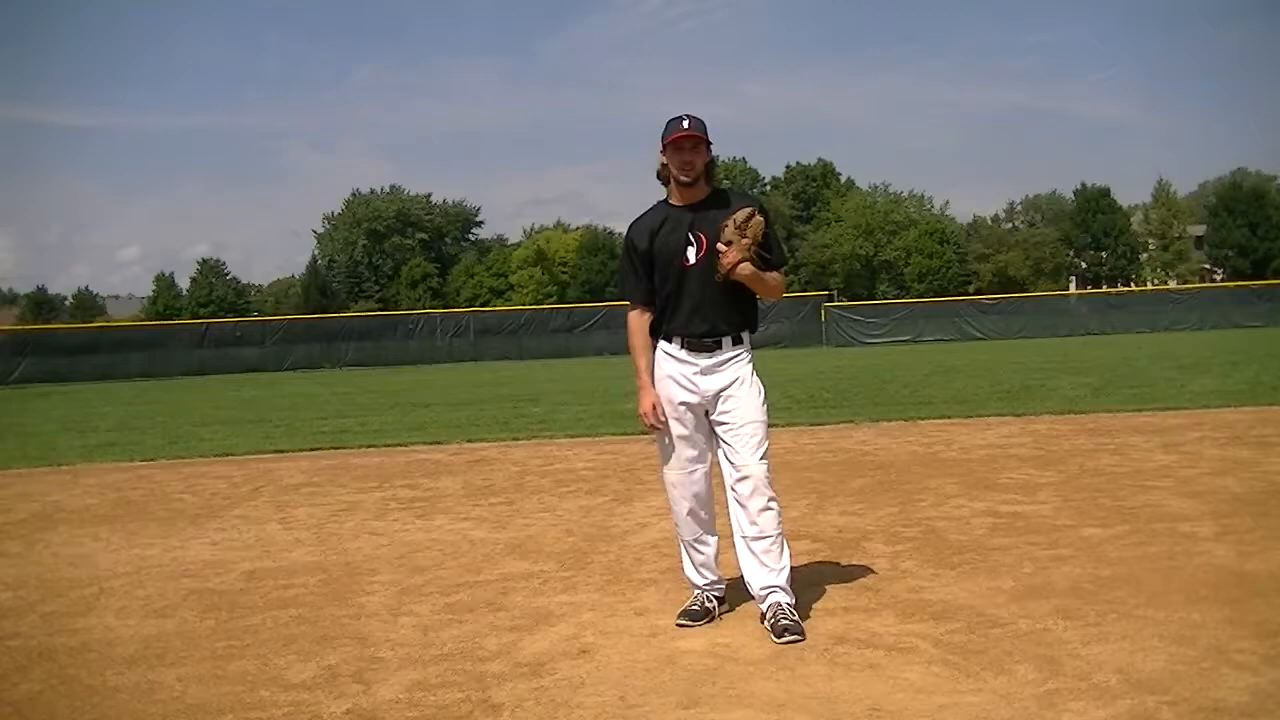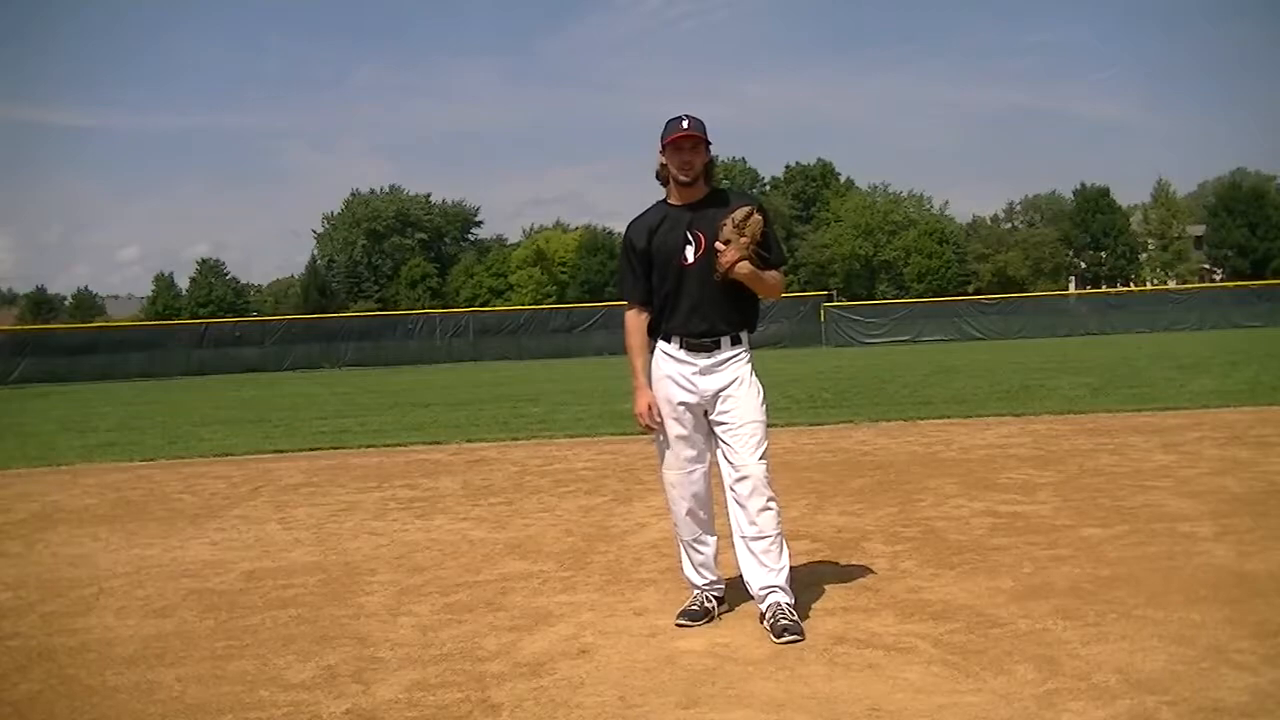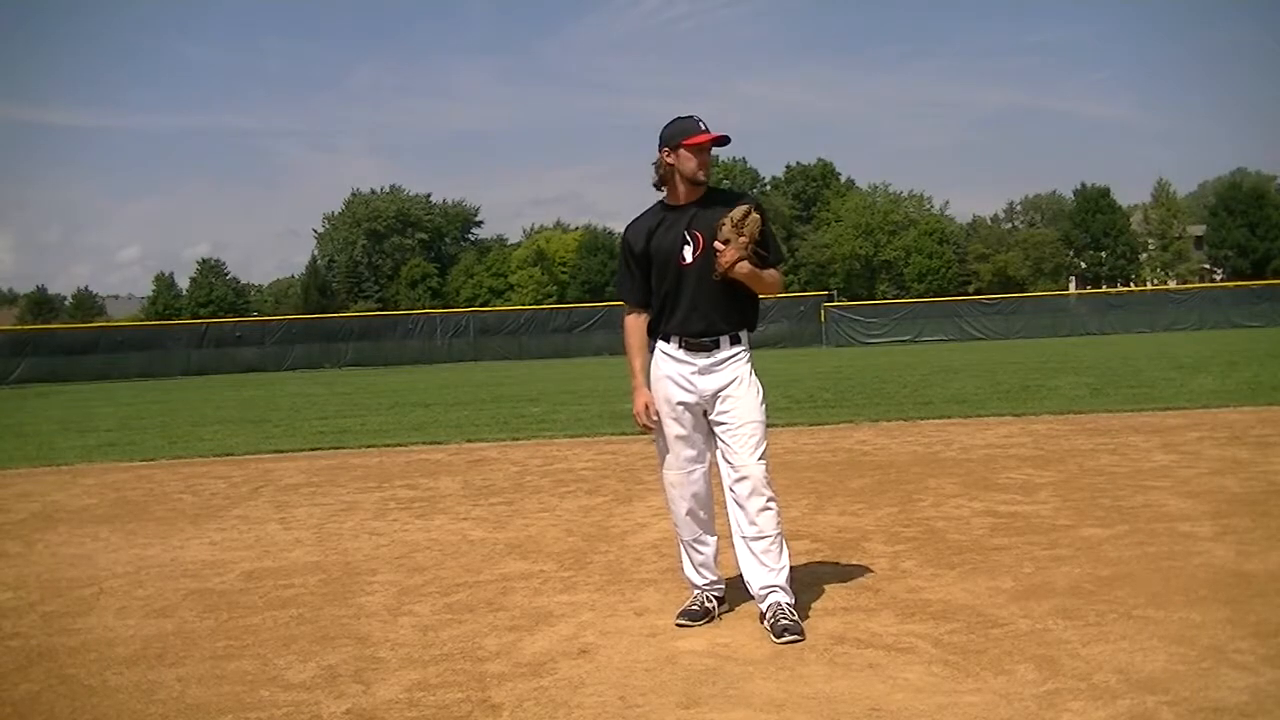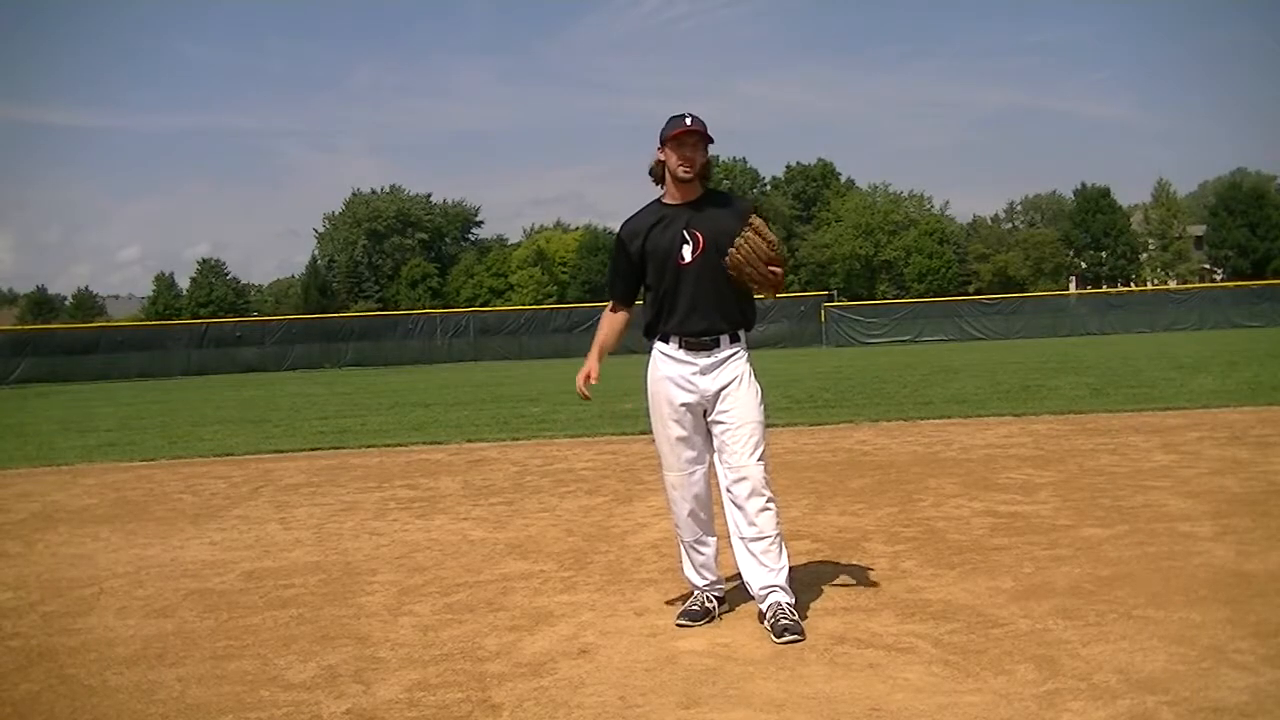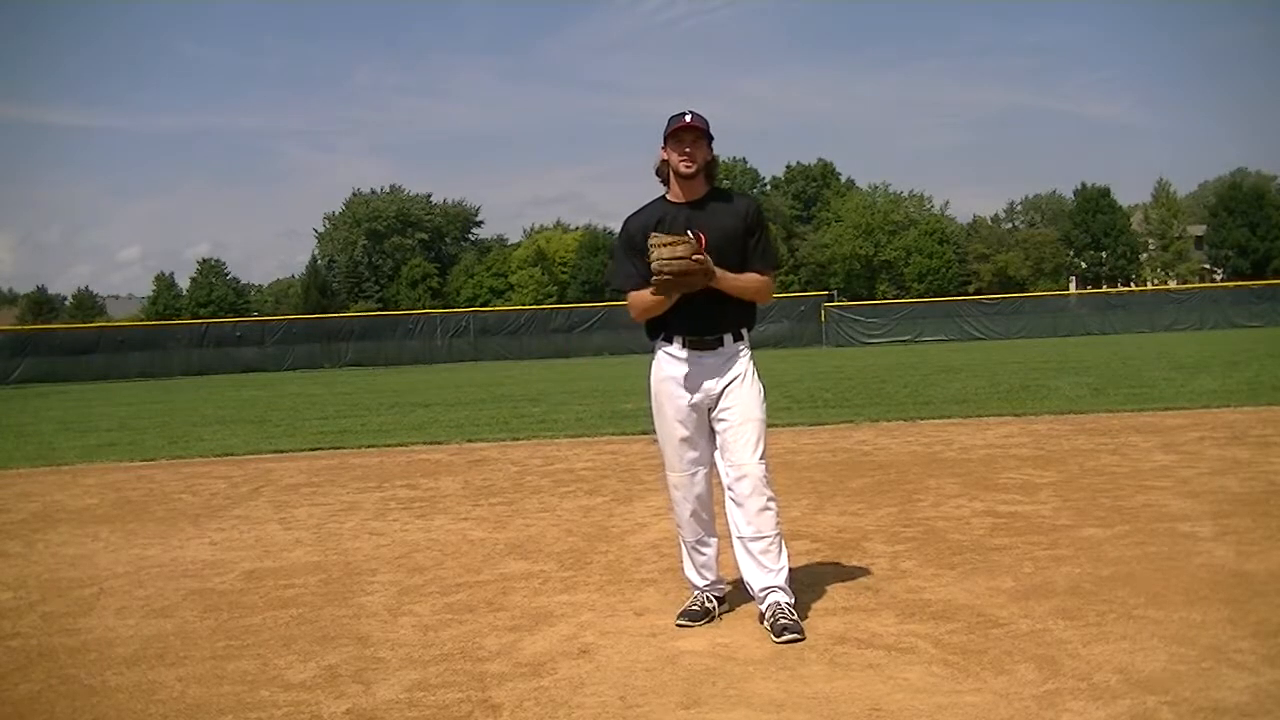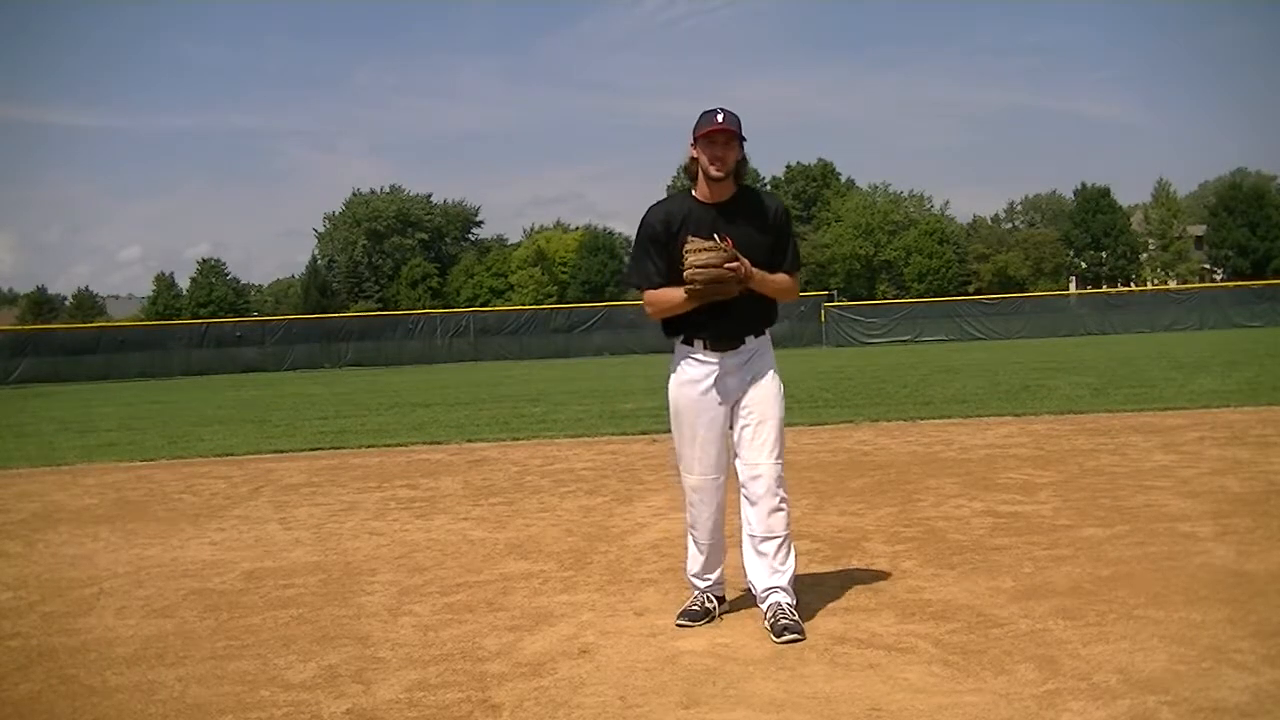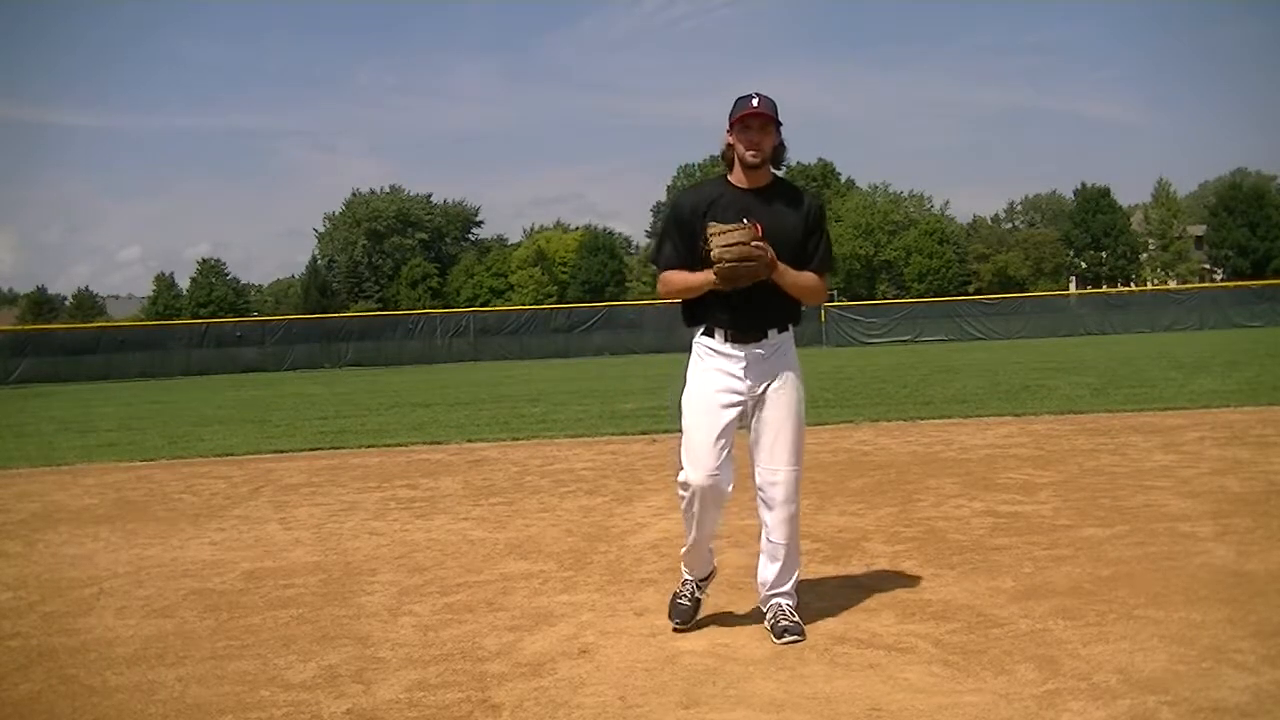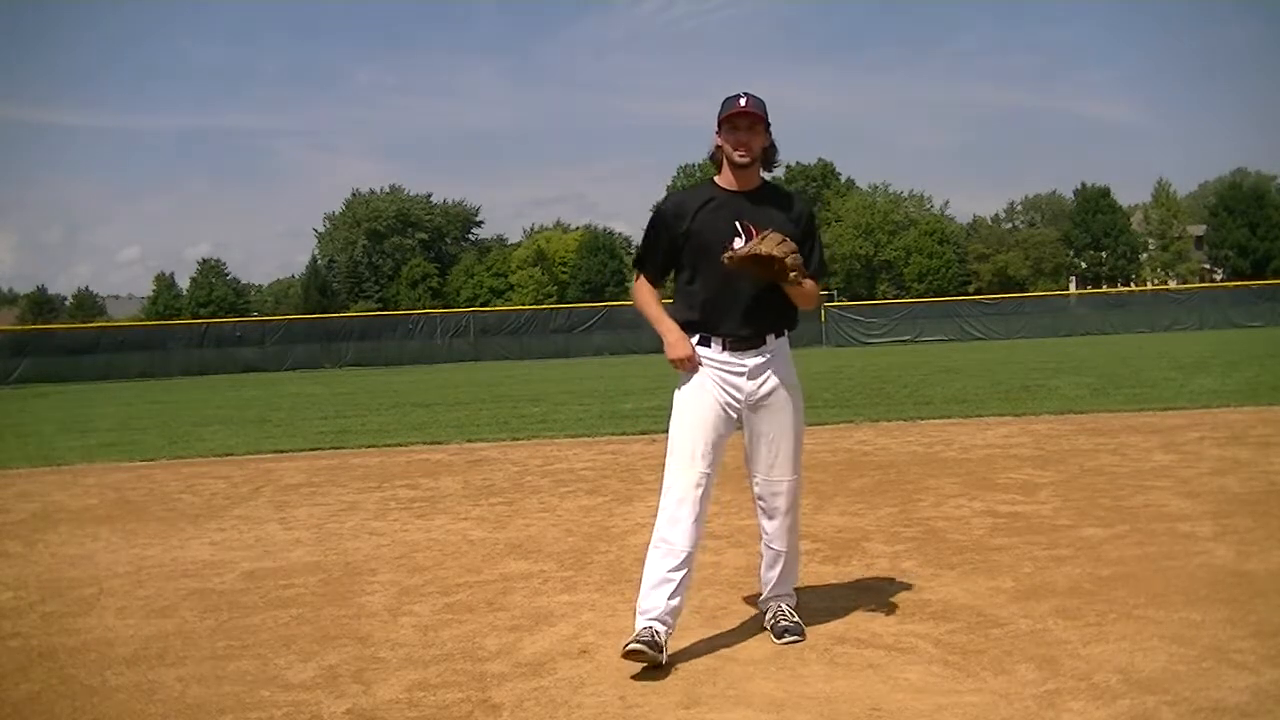
dt=0.4s
person 1, frame 1
left shoulder: (744, 210)
right shoulder: (645, 228)
left elbow: (777, 286)
right elbow: (639, 312)
left wrist: (747, 272)
right wrist: (644, 385)
left hip: (734, 362)
right hip: (674, 365)
left knee: (752, 478)
right knee: (684, 483)
left ankle: (775, 596)
right ankle: (706, 588)
person 1, frame 2
left shoulder: (742, 209)
right shoulder: (643, 228)
left elbow: (776, 286)
right elbow: (636, 312)
left wrist: (745, 271)
right wrist: (641, 385)
left hip: (732, 362)
right hip: (673, 365)
left knee: (750, 478)
right knee: (684, 484)
left ankle: (774, 596)
right ankle: (705, 589)
person 1, frame 3
left shoulder: (740, 208)
right shoulder: (642, 230)
left elbow: (775, 283)
right elbow: (636, 312)
left wrist: (743, 270)
right wrist: (639, 385)
left hip: (732, 361)
right hip: (672, 364)
left knee: (750, 477)
right knee: (684, 483)
left ankle: (775, 595)
right ankle: (706, 587)
person 1, frame 4
left shoulder: (737, 211)
right shoulder: (637, 228)
right elbow: (620, 305)
left wrist: (769, 276)
right wrist: (595, 357)
left hip: (729, 361)
right hip: (669, 364)
left knee: (747, 478)
right knee: (683, 484)
left ankle: (774, 595)
right ankle: (705, 588)
person 1, frame 5
left shoulder: (742, 210)
right shoulder: (641, 224)
left elbow: (765, 288)
right elbow: (638, 308)
left wrist: (716, 276)
right wrist: (672, 289)
left hip: (732, 358)
right hip: (673, 363)
left knee: (748, 477)
right knee: (685, 484)
left ankle: (774, 595)
right ankle: (707, 588)
person 1, frame 6
left shoulder: (768, 211)
right shoulder: (662, 217)
left elbow: (790, 287)
right elbow: (652, 303)
left wrist: (751, 276)
left hip: (755, 358)
right hip: (695, 364)
left knee: (764, 479)
right knee: (701, 484)
left ankle: (776, 595)
right ankle: (707, 589)
person 1, frame 7
left shoulder: (803, 205)
right shoulder: (693, 202)
left elbow: (817, 290)
right elbow: (666, 284)
left wrist: (774, 268)
right wrist: (717, 274)
left hip: (777, 355)
right hip: (714, 355)
left knee: (780, 483)
right knee: (701, 476)
left ankle: (778, 597)
right ankle: (696, 573)
person 1, frame 8
left shoulder: (793, 210)
right shoulder: (680, 207)
left elbow: (811, 298)
right elbow: (643, 281)
left wrist: (785, 274)
right wrist: (670, 330)
left hip: (771, 361)
right hip: (706, 364)
left knee: (779, 490)
right knee: (684, 486)
left ankle: (778, 600)
right ankle: (653, 624)
